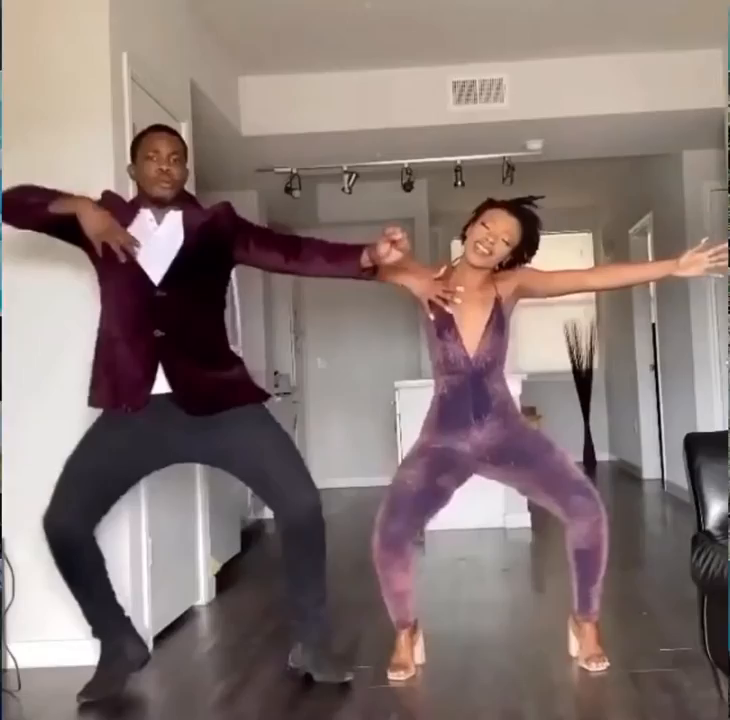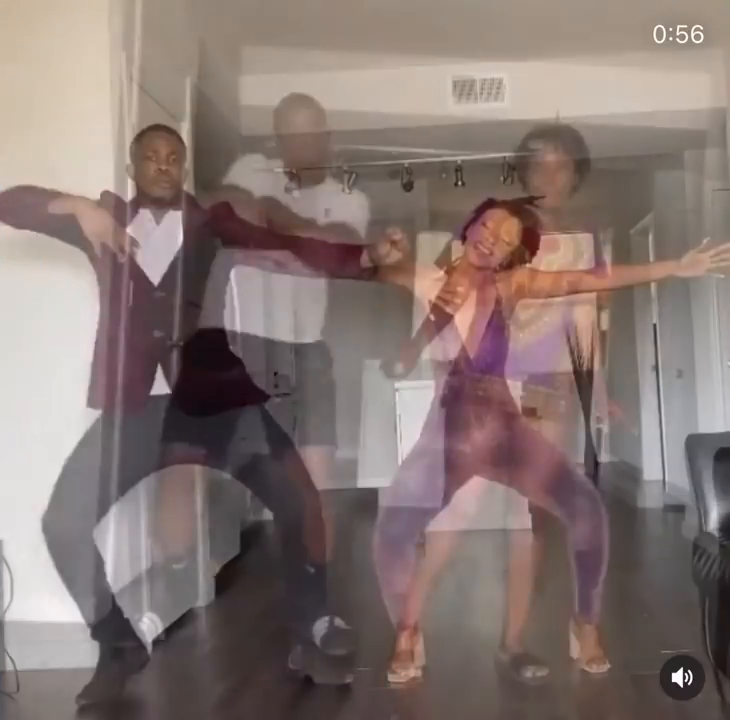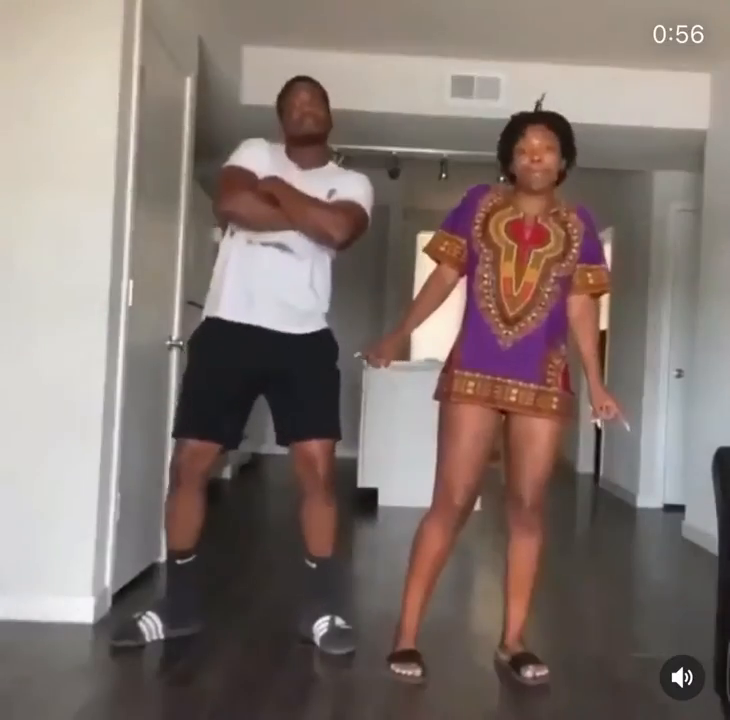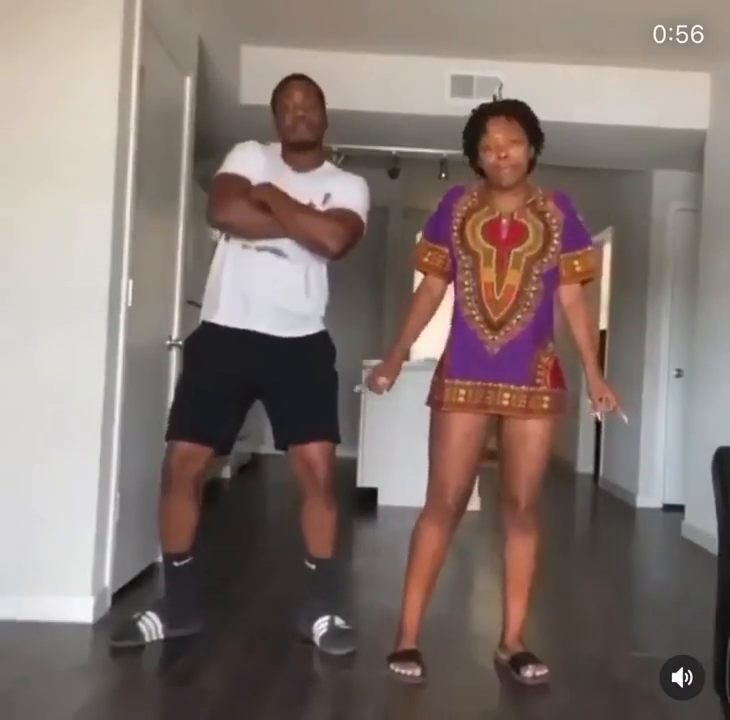
dt=0.4s
person 1, frame 1
left shoulder: (215, 225)
right shoulder: (104, 221)
left elbow: (289, 253)
left wrist: (367, 258)
right wrist: (78, 206)
left hip: (218, 400)
right hip: (133, 407)
left knee: (301, 505)
right knee: (64, 522)
left ankle: (310, 641)
right ankle: (120, 643)
person 1, frame 2
left shoulder: (214, 217)
right shoulder: (105, 220)
left elbow: (316, 253)
right wrist: (74, 206)
left hip: (220, 386)
right hip: (140, 394)
left knee: (296, 502)
right knee: (63, 518)
left ankle: (311, 631)
right ankle: (117, 640)
person 1, frame 3
left shoulder: (353, 184)
right shoulder: (254, 152)
left elbow: (339, 230)
right elbow: (229, 203)
left wrist: (278, 191)
right wrist: (305, 214)
left hip: (303, 339)
right hip: (228, 329)
left knee: (317, 467)
right knee: (190, 461)
left ankle: (320, 606)
right ankle: (179, 603)
person 1, frame 4
left shoulder: (348, 185)
right shoulder: (248, 157)
left elbow: (335, 241)
right elbow: (223, 212)
left wrist: (271, 198)
right wrist: (300, 224)
left hip: (300, 343)
right hip: (224, 334)
left knee: (316, 471)
right knee: (181, 465)
left ankle: (321, 606)
right ankle: (179, 602)
person 2, frame 1
left shoulder: (510, 285)
left elbow: (590, 278)
left wrist: (674, 267)
left hip: (504, 432)
right hip: (442, 440)
left knee: (586, 510)
right knee: (390, 534)
left ankle: (585, 624)
right ankle: (406, 634)
person 2, frame 2
left shoulder: (516, 279)
right shoulder: (448, 278)
right hip: (481, 400)
left knee: (585, 515)
right knee: (392, 535)
left ankle: (583, 629)
right ankle: (407, 635)
person 2, frame 3
left shoulder: (578, 224)
right shoulder: (479, 204)
left elbow: (580, 308)
right elbow: (443, 278)
left wrist: (596, 383)
right wrist: (397, 338)
left hip: (542, 383)
right hip: (473, 374)
left knee: (527, 508)
right knee: (451, 502)
left ankle: (512, 640)
right ankle: (406, 634)
person 2, frame 4
left shoulder: (557, 211)
right shoulder: (455, 206)
left elbow: (572, 296)
right elbow: (431, 288)
left wrist: (593, 371)
right wrist: (396, 357)
left hip: (533, 379)
right hip: (462, 377)
left knee: (521, 508)
right knee: (444, 503)
left ankle: (511, 639)
right ankle: (407, 635)
